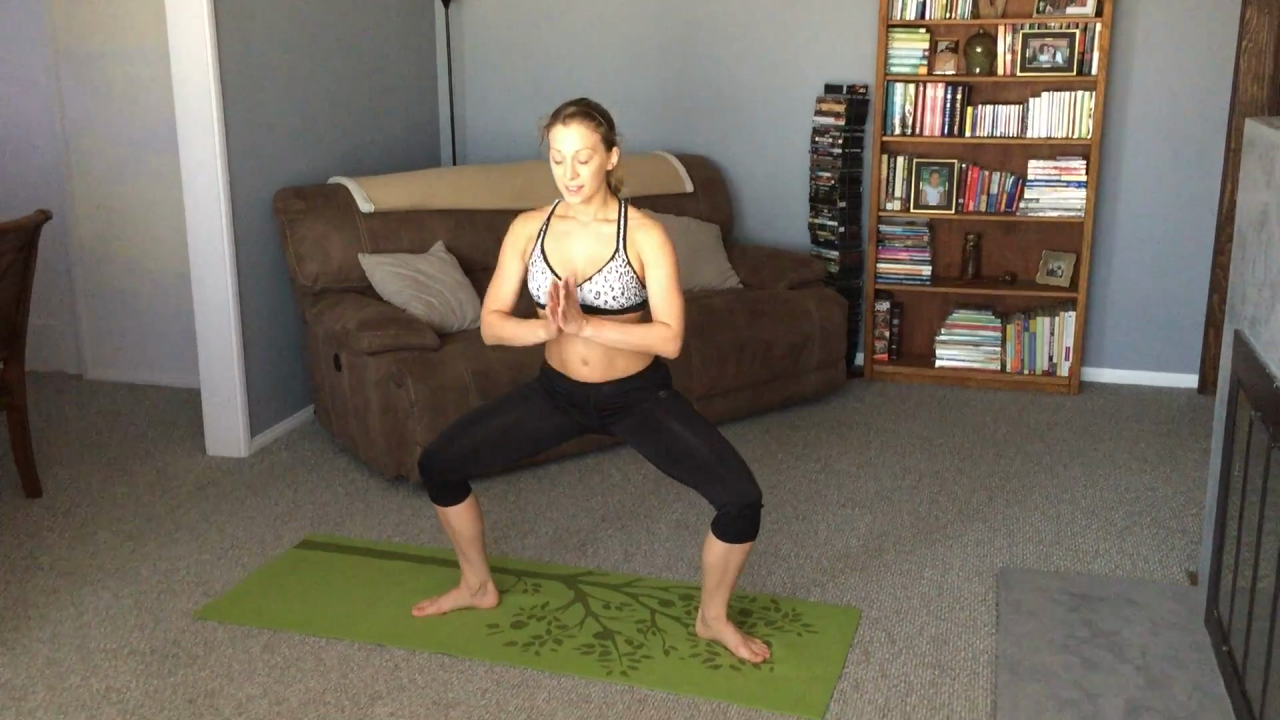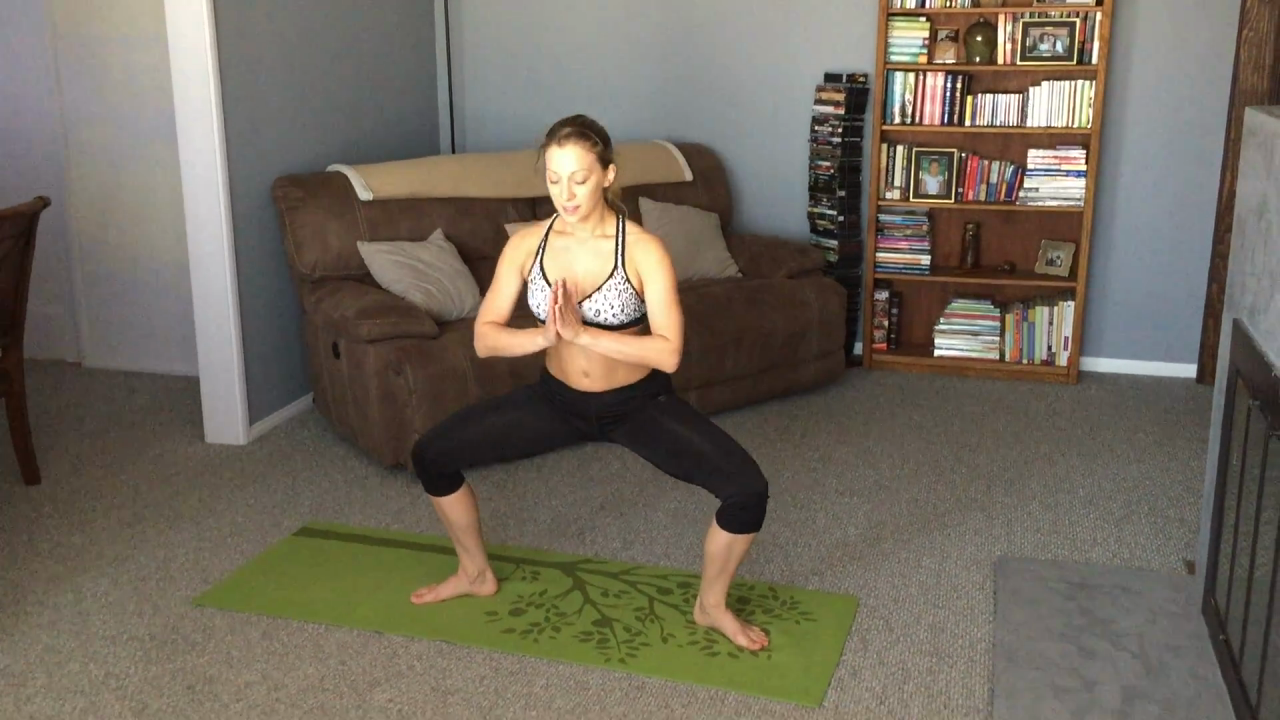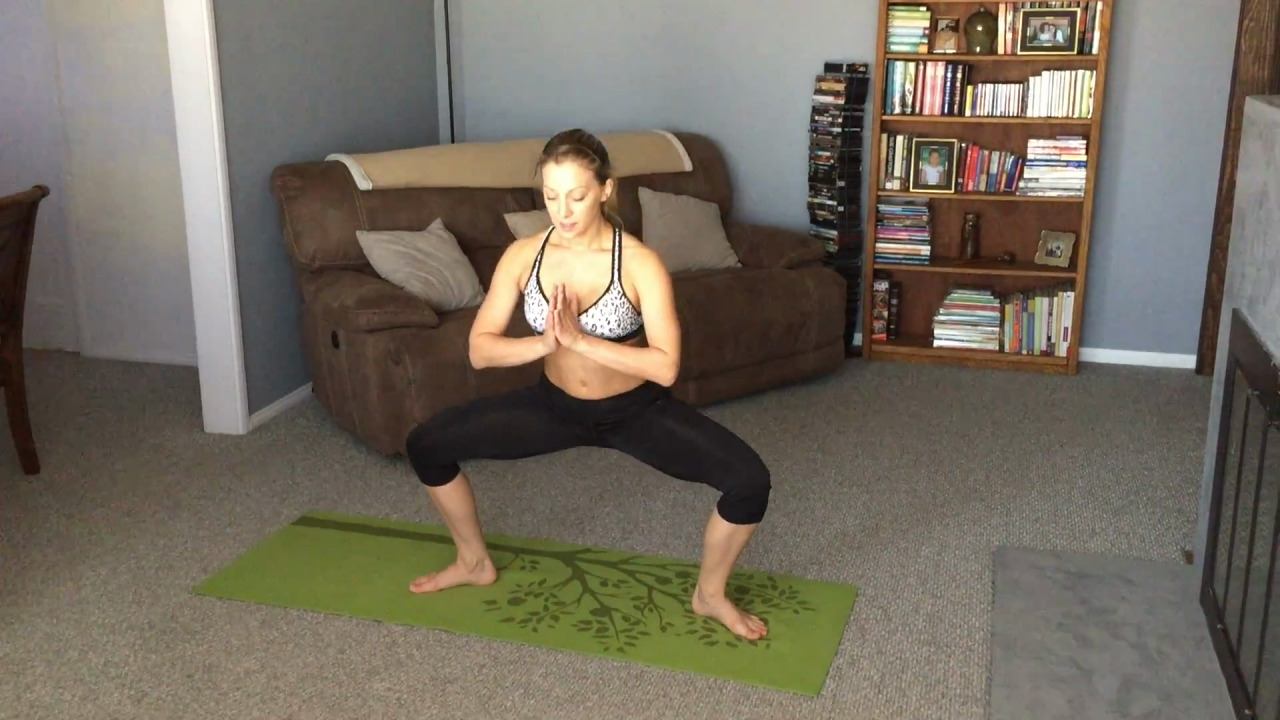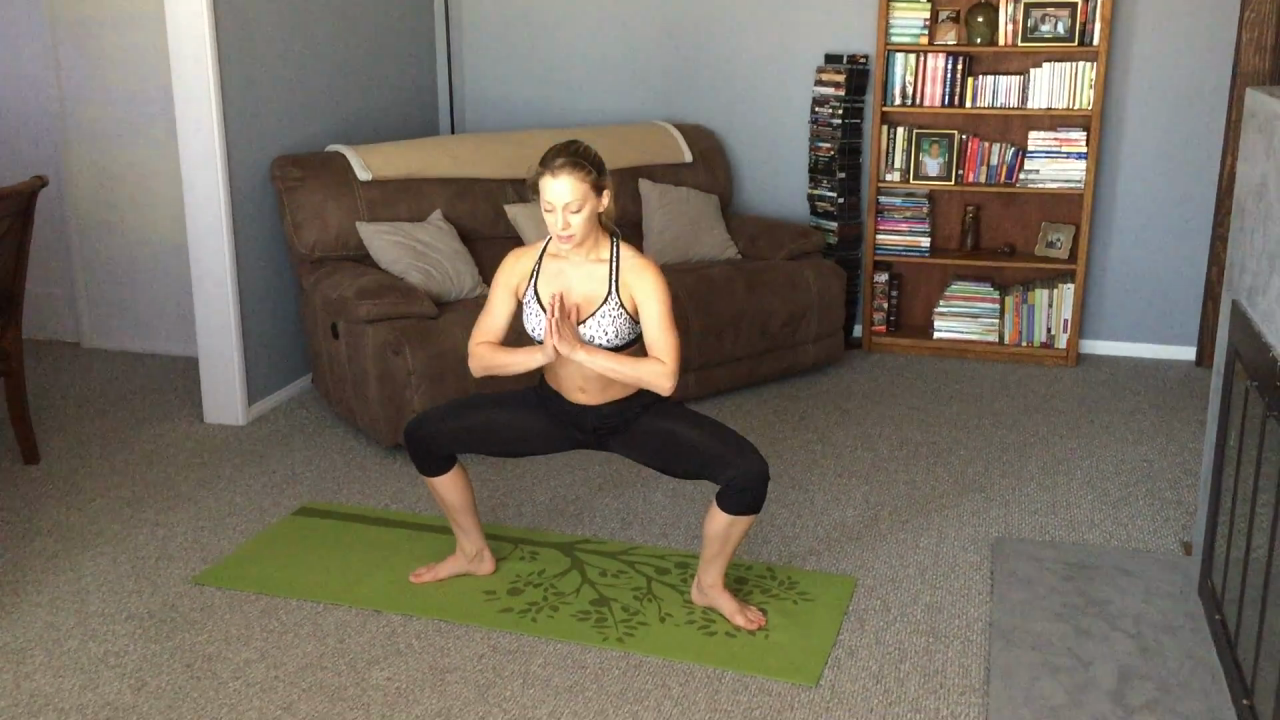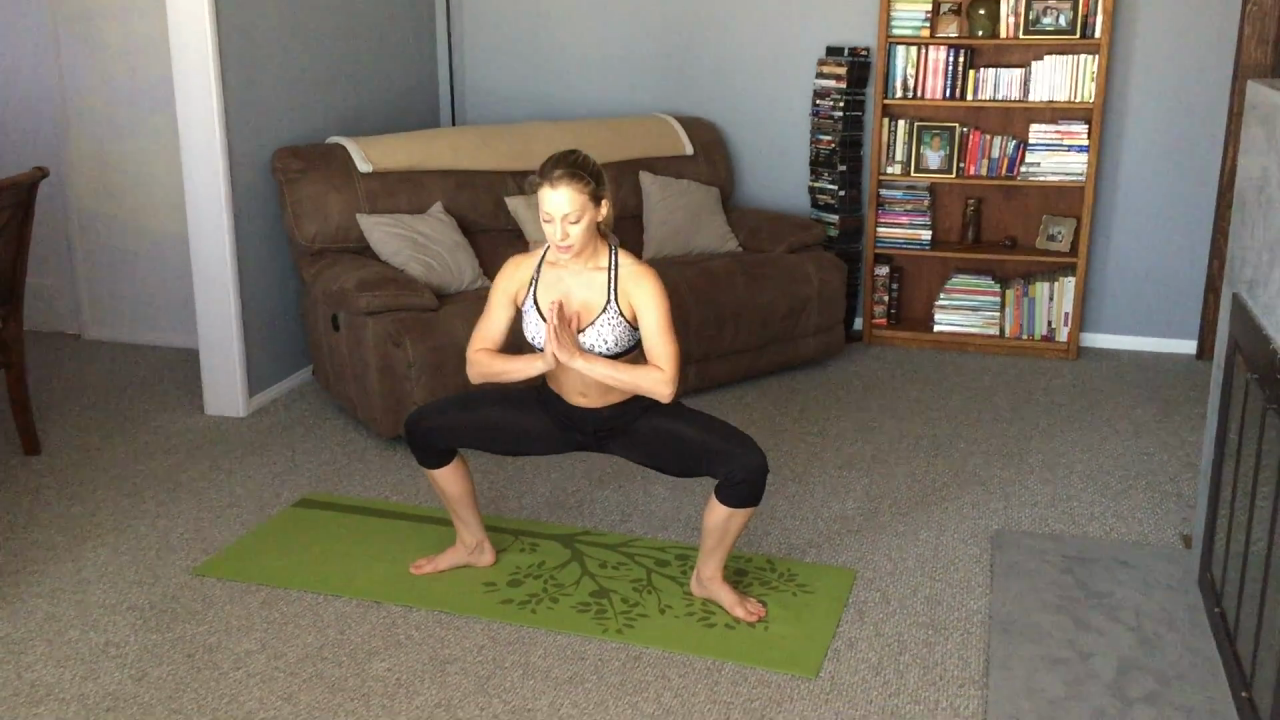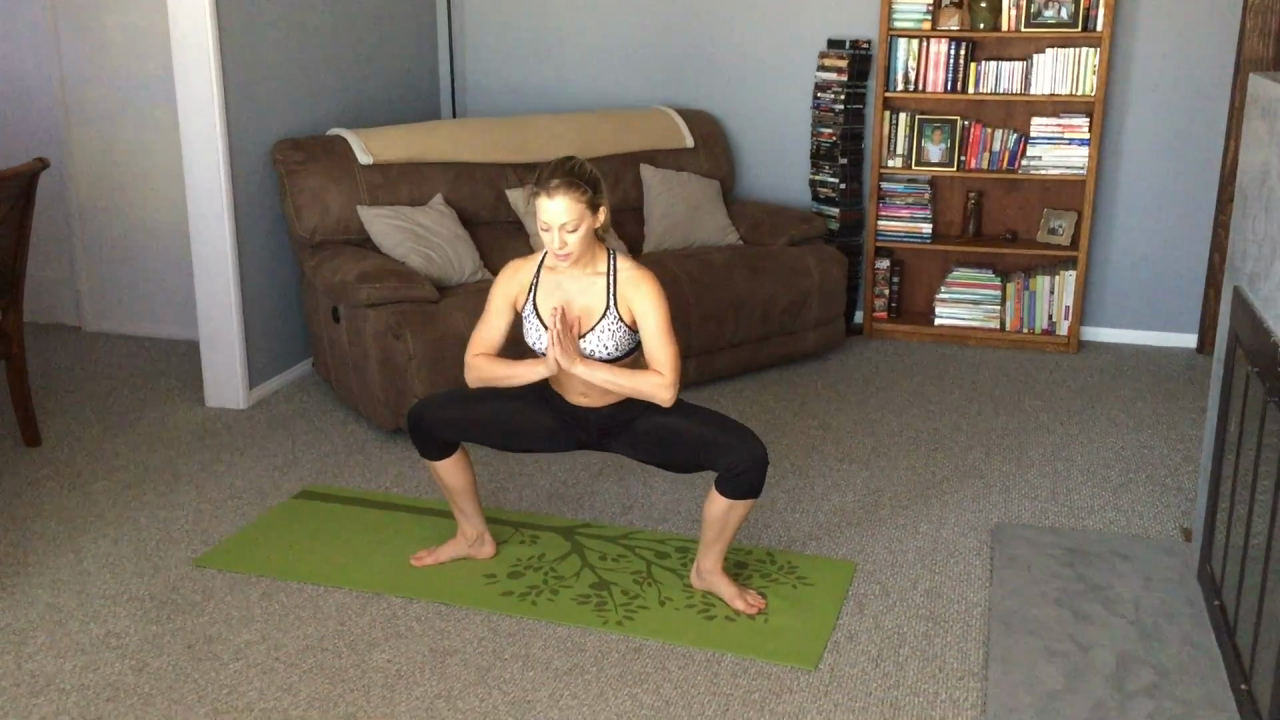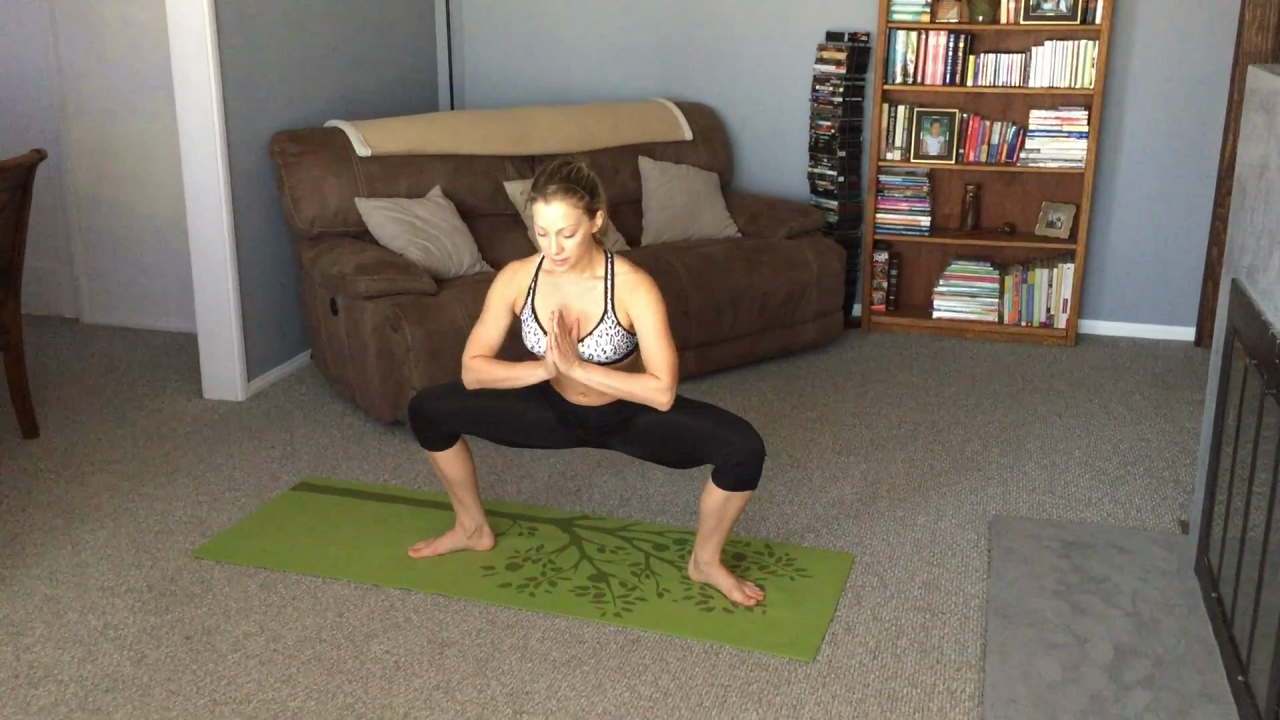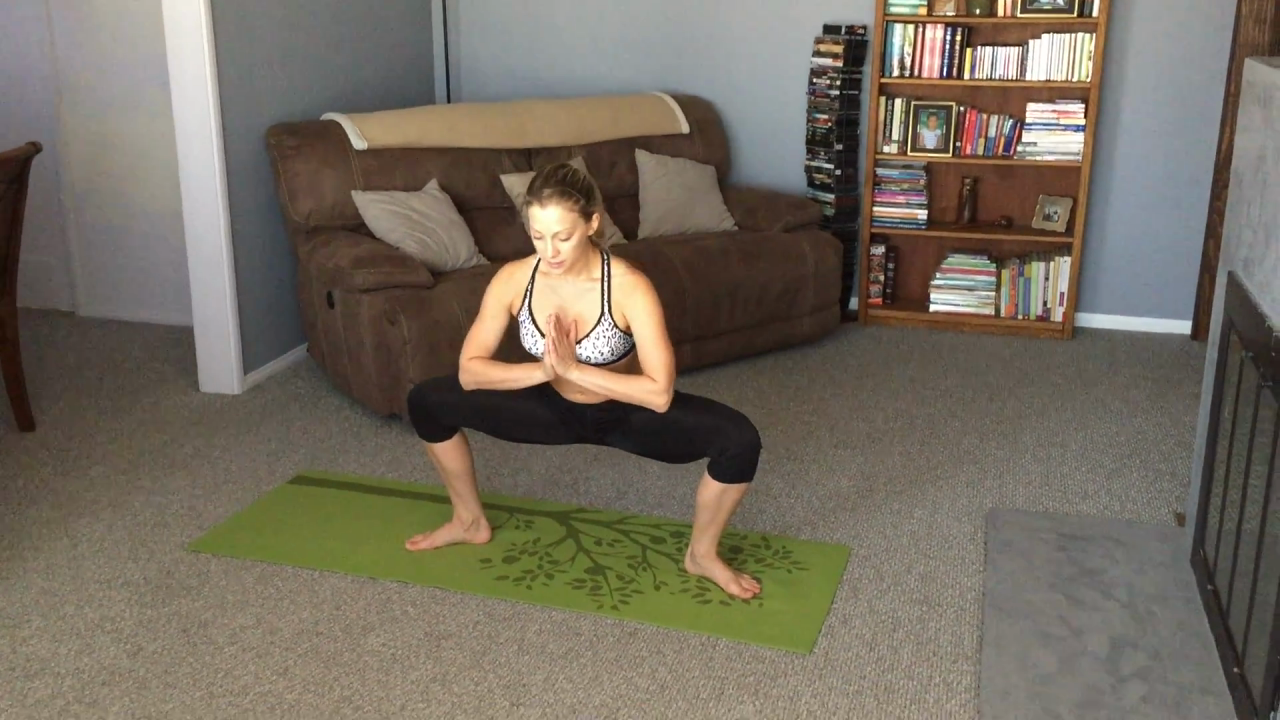
dt=0.2s
person 1, frame 1
left shoulder: (645, 234)
right shoulder: (528, 229)
left elbow: (671, 339)
right elbow: (490, 323)
left wrist: (585, 324)
right wrist: (545, 328)
left hip: (638, 395)
right hip: (556, 391)
left knee: (741, 499)
right knee: (438, 465)
left ankle: (713, 617)
right ankle: (476, 585)
person 1, frame 2
left shoulder: (643, 249)
right shoulder: (525, 244)
left elbow: (670, 354)
right elbow: (483, 338)
left wrist: (581, 331)
right wrist: (546, 335)
left hip: (639, 403)
right hip: (556, 398)
left knee: (748, 490)
right knee: (431, 455)
left ankle: (711, 604)
right ankle: (476, 573)
person 1, frame 3
left shoulder: (640, 263)
right shoulder: (522, 255)
left elbow: (667, 368)
right elbow: (479, 349)
left wrist: (579, 341)
right wrist: (545, 344)
left hip: (636, 410)
right hip: (555, 404)
left knee: (750, 481)
right knee: (426, 445)
left ankle: (710, 593)
right ankle: (474, 562)
person 1, frame 4
left shoulder: (637, 272)
right shoulder: (520, 264)
left elbow: (665, 377)
right elbow: (478, 357)
left wrist: (578, 350)
right wrist: (544, 353)
left hip: (634, 414)
right hip: (553, 408)
left knee: (749, 473)
right knee: (424, 435)
left ankle: (708, 584)
right ankle: (473, 553)
person 1, frame 5
left shoulder: (636, 279)
right shoulder: (519, 271)
left elbow: (665, 384)
right elbow: (476, 364)
left wrist: (577, 357)
right wrist: (544, 359)
left hip: (633, 417)
right hip: (554, 410)
left knee: (748, 466)
right knee: (424, 428)
left ankle: (707, 577)
right ankle: (473, 545)
person 1, frame 6
left shoulder: (635, 283)
right shoulder: (517, 276)
left elbow: (665, 389)
right elbow: (474, 369)
left wrist: (579, 364)
right wrist: (546, 365)
left hip: (632, 417)
right hip: (555, 411)
left knee: (747, 457)
right knee: (427, 419)
left ankle: (707, 569)
right ankle: (474, 537)
person 1, frame 7
left shoulder: (633, 286)
right shoulder: (516, 278)
left elbow: (663, 392)
right elbow: (472, 370)
left wrist: (576, 367)
right wrist: (545, 368)
left hip: (628, 415)
right hip: (555, 409)
left knee: (744, 448)
right knee: (428, 410)
left ankle: (705, 562)
right ankle: (473, 528)
person 1, frame 8
left shoulder: (629, 286)
right shoulder: (512, 279)
left elbow: (660, 393)
right elbow: (469, 371)
left wrist: (573, 368)
right wrist: (542, 370)
left hip: (625, 413)
right hip: (554, 408)
left knee: (739, 440)
right knee: (427, 401)
left ankle: (701, 554)
right ankle: (470, 521)
